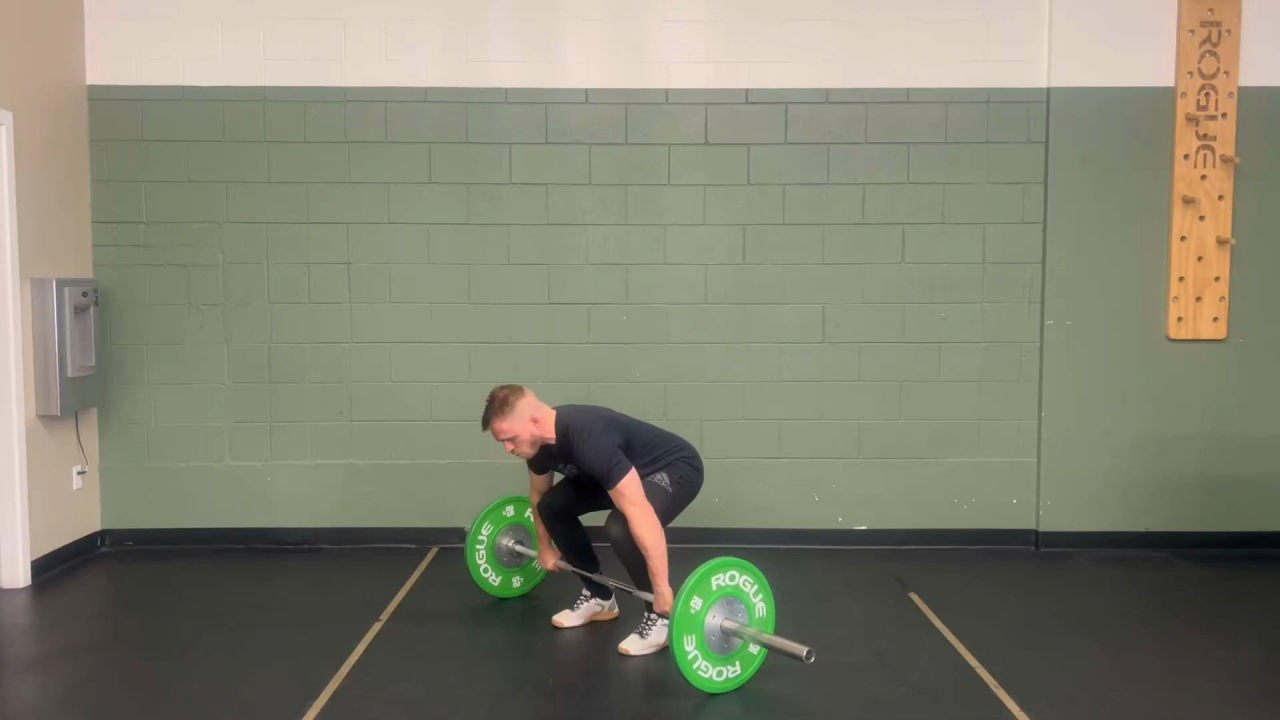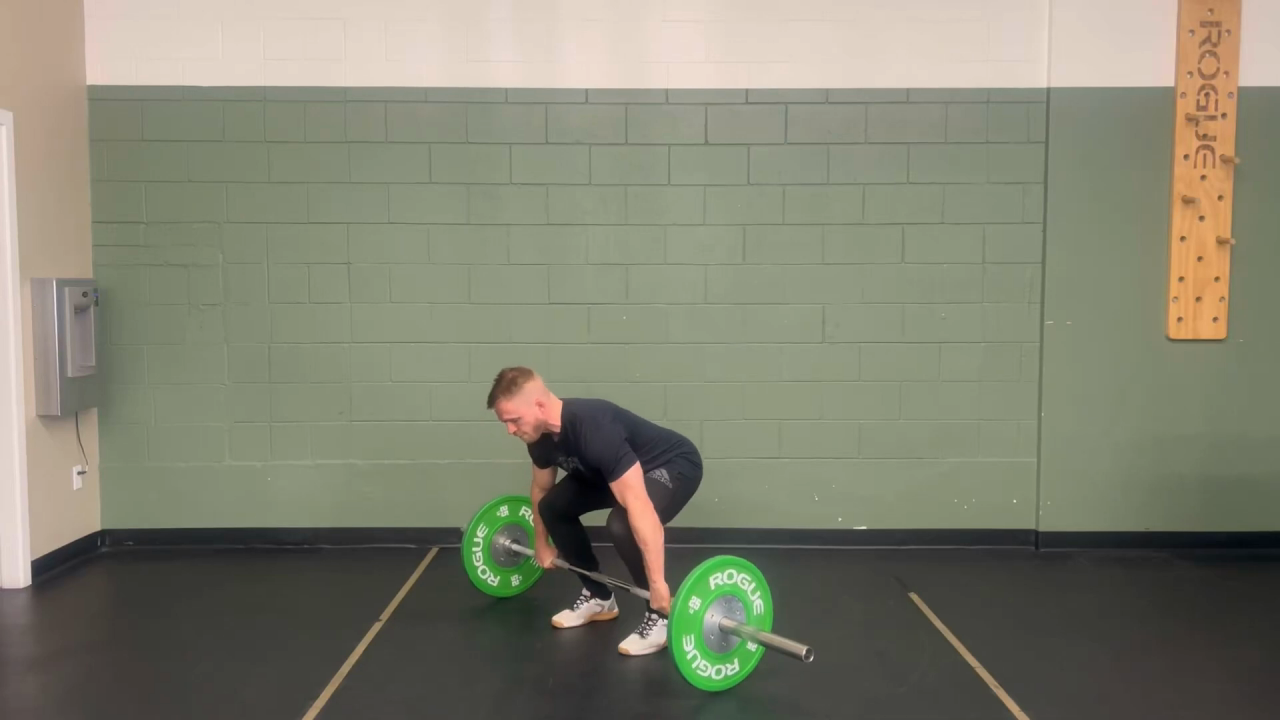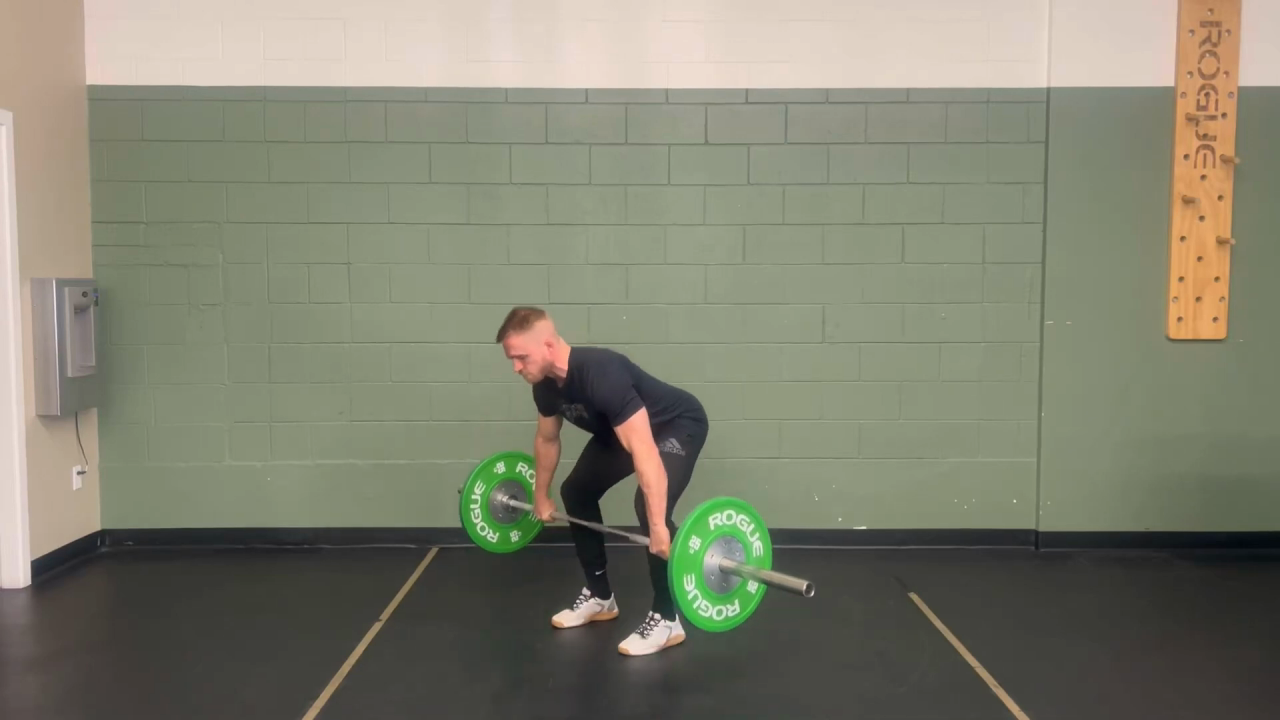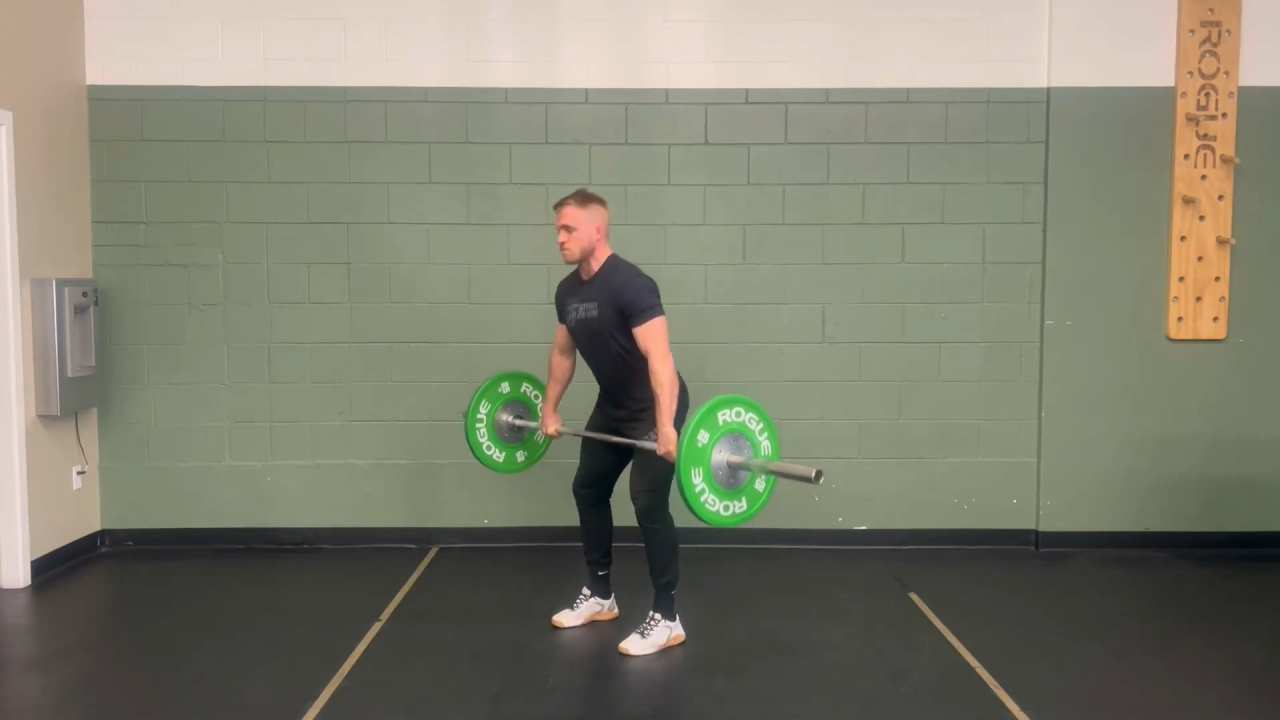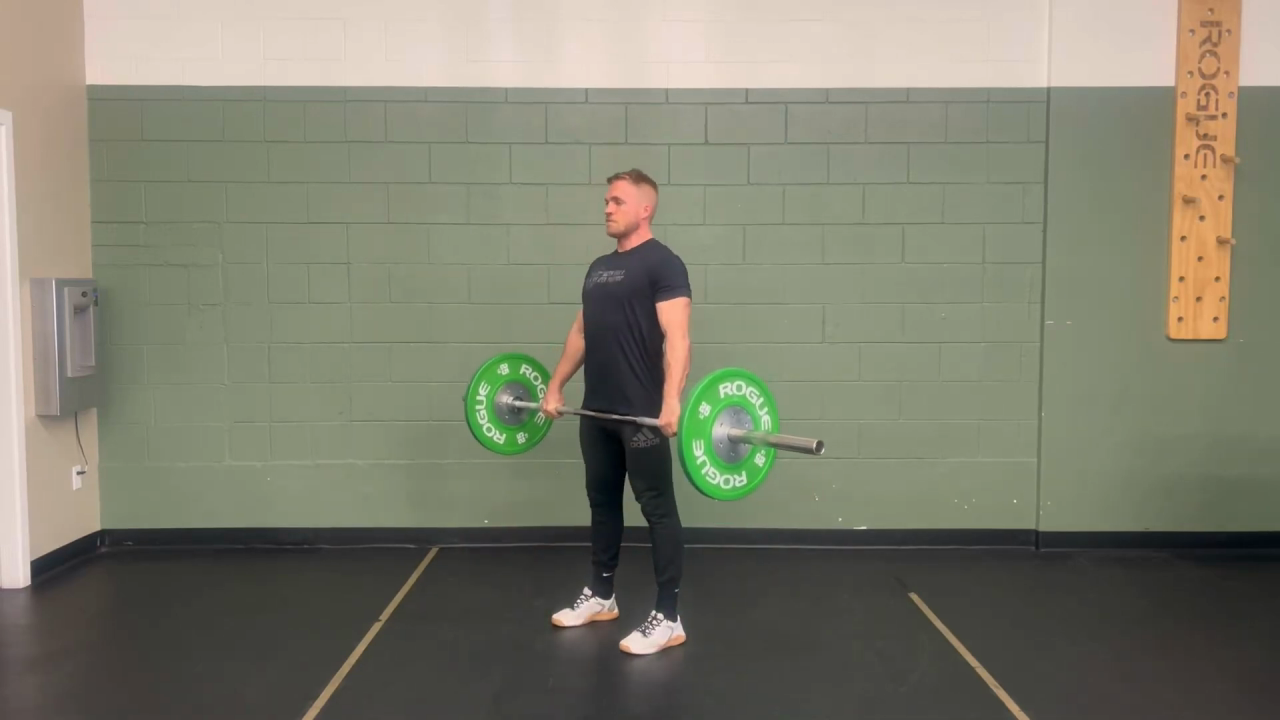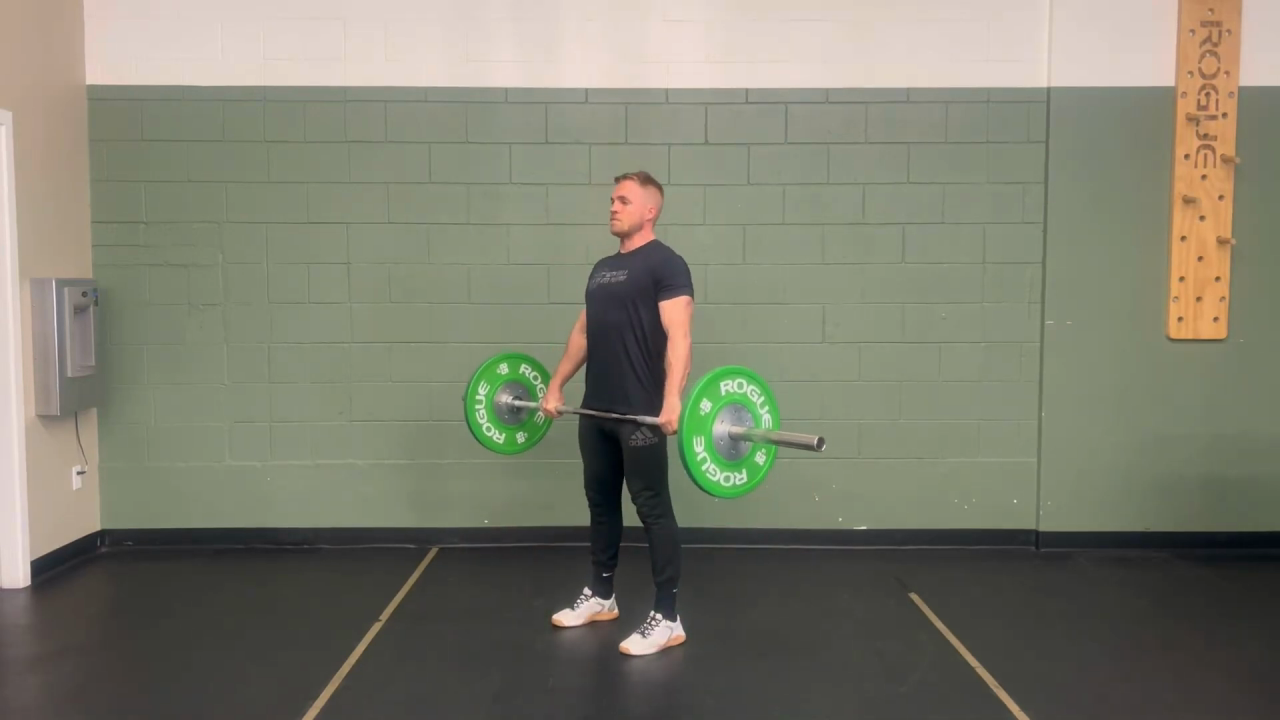
dt=0.3s
person 1, frame 1
left shoulder: (589, 439)
right shoulder: (538, 442)
left elbow: (640, 514)
right elbow: (539, 494)
left wrist: (662, 587)
right wrist: (544, 547)
left hip: (675, 468)
left knee: (620, 528)
right knee: (552, 507)
left ankle: (660, 617)
right ankle: (599, 597)
person 1, frame 2
left shoulder: (594, 430)
right shoulder: (541, 435)
left elbow: (639, 507)
right elbow: (541, 490)
left wrist: (658, 584)
right wrist: (541, 544)
left hip: (675, 465)
left knee: (621, 525)
right knee: (553, 507)
left ankle: (661, 617)
right ankle: (598, 596)
person 1, frame 3
left shoulder: (602, 376)
right shoulder: (546, 386)
left elbow: (644, 453)
right elbow: (547, 440)
left wrist: (657, 527)
right wrist: (542, 497)
left hip: (677, 423)
left knee: (650, 512)
right knee: (576, 492)
left ankle: (666, 620)
right ankle: (599, 595)
person 1, frame 4
left shoulder: (629, 283)
right shoulder: (568, 290)
left elbow: (661, 357)
right elbow: (563, 353)
left wrist: (666, 428)
right wrist: (549, 408)
left hip: (653, 406)
right hip: (613, 407)
left knee: (648, 502)
right knee: (587, 491)
left ankle: (666, 618)
right ankle: (599, 596)
person 1, frame 5
left shoulder: (662, 263)
right shoulder: (599, 267)
left elbow: (677, 337)
right elbow: (581, 332)
left wrist: (672, 402)
right wrist: (554, 387)
left hip: (641, 412)
right hip: (596, 408)
left knee: (657, 507)
right knee: (602, 501)
left ankle: (668, 618)
right ankle: (600, 595)
person 1, frame 6
left shoulder: (666, 264)
right shoulder: (602, 268)
left elbow: (678, 336)
right elbow: (583, 332)
left wrist: (672, 401)
right wrist: (555, 385)
left hip: (640, 412)
right hip: (596, 409)
left knee: (652, 508)
right knee: (601, 502)
left ankle: (666, 618)
right ankle: (600, 595)
